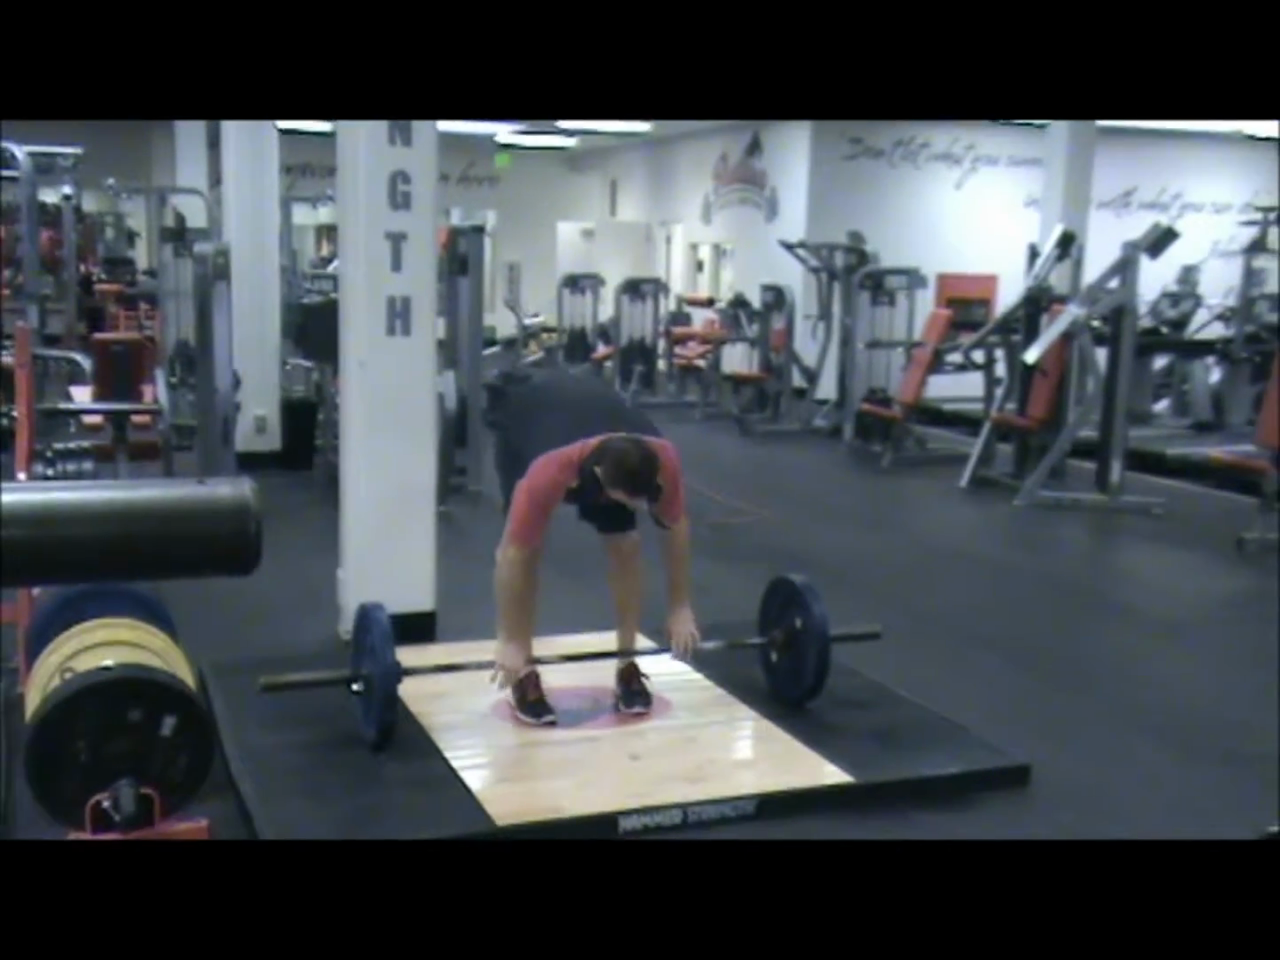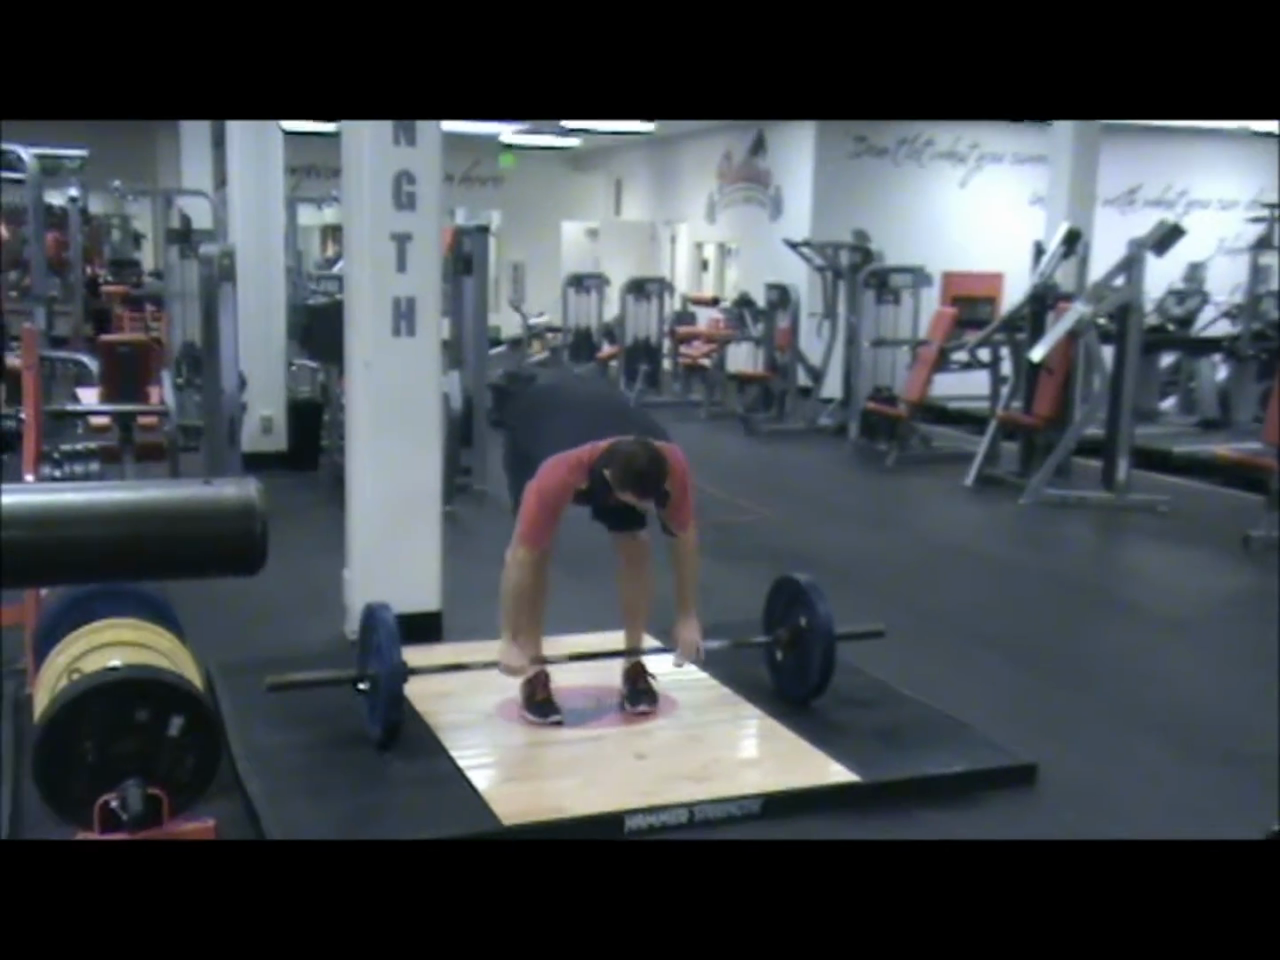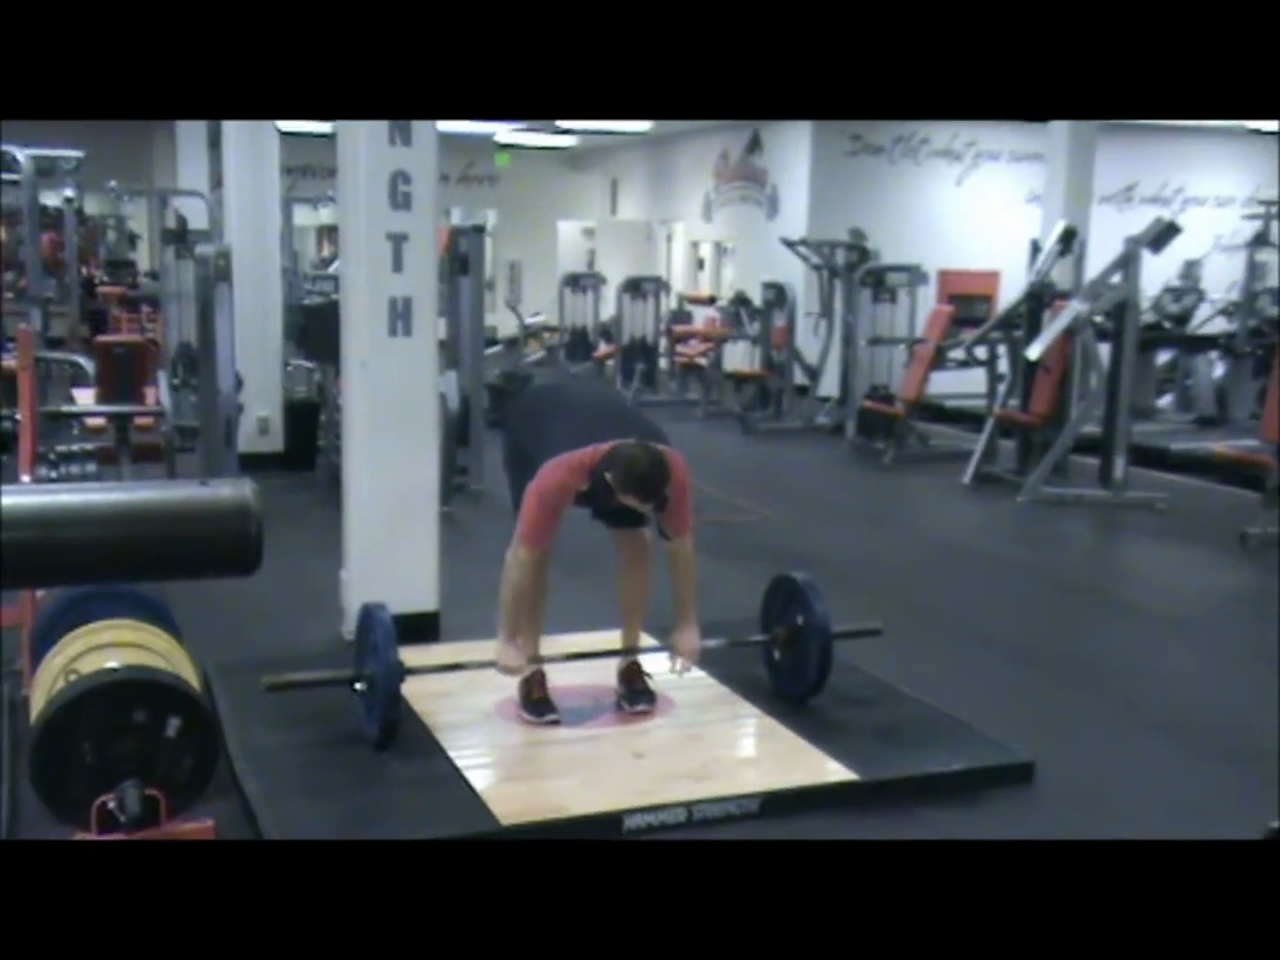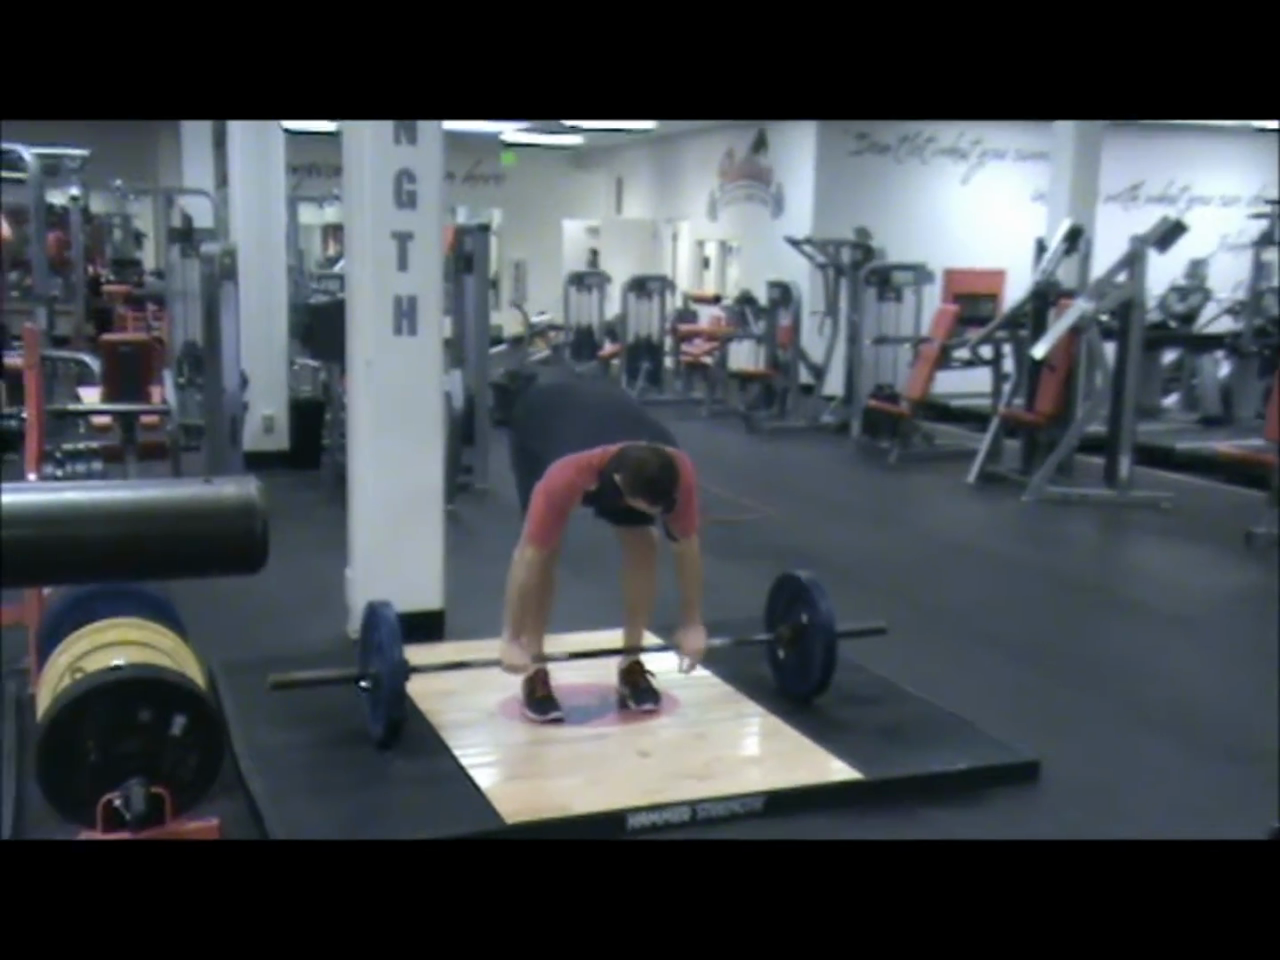
dt=0.1s
person 1, frame 1
left shoulder: (662, 460)
right shoulder: (551, 471)
left elbow: (676, 528)
right elbow: (510, 554)
left wrist: (680, 607)
right wrist: (506, 642)
left knee: (625, 546)
right knee: (528, 548)
left ankle: (627, 666)
right ankle: (525, 674)
person 1, frame 2
left shoulder: (671, 464)
right shoulder: (559, 473)
left elbow: (684, 536)
right elbow: (520, 555)
left wrist: (687, 617)
right wrist: (510, 641)
left knee: (637, 545)
right knee: (538, 549)
left ankle: (634, 666)
right ankle: (534, 674)
person 1, frame 3
left shoulder: (671, 469)
right shoulder: (560, 474)
left elbow: (680, 544)
right elbow: (521, 556)
left wrist: (687, 625)
right wrist: (507, 641)
left knee: (637, 543)
right knee: (539, 549)
left ankle: (629, 665)
right ankle: (531, 674)
person 1, frame 4
left shoulder: (678, 471)
right shoulder: (568, 474)
left elbow: (686, 545)
right elbow: (528, 554)
left wrist: (692, 625)
right wrist: (511, 640)
left knee: (644, 542)
right knee: (546, 547)
left ankle: (631, 664)
right ankle: (535, 673)
